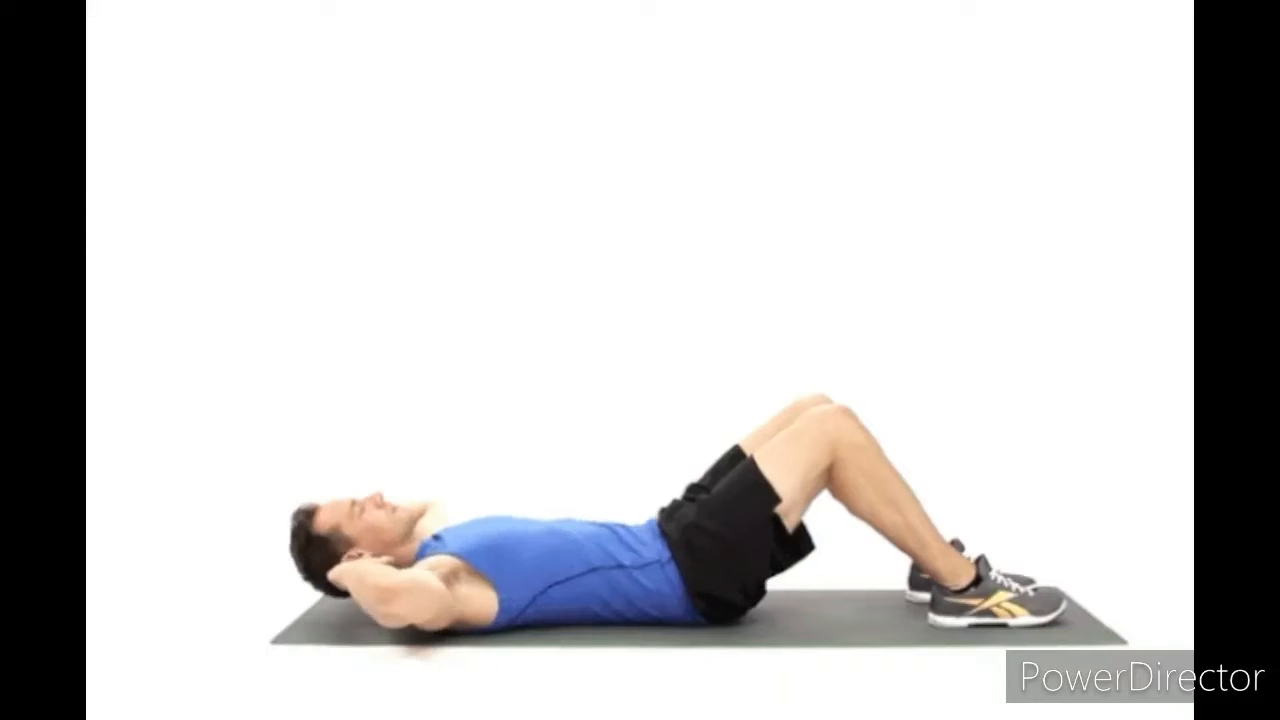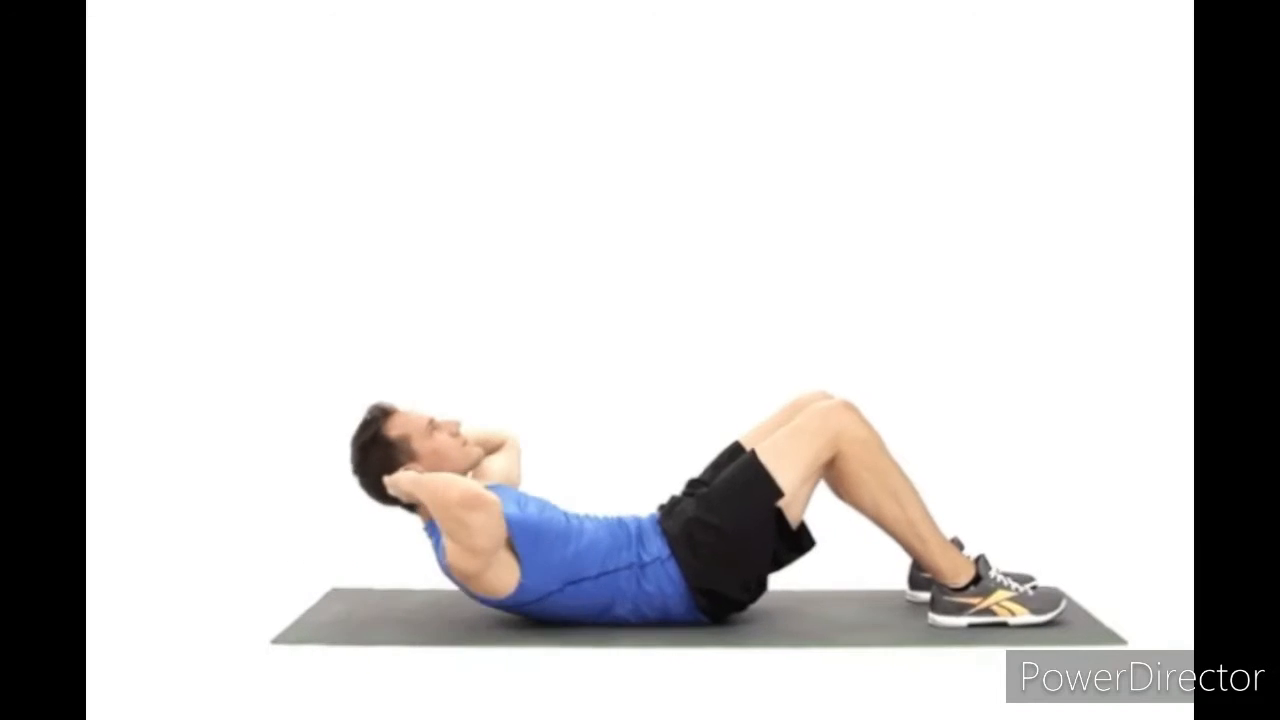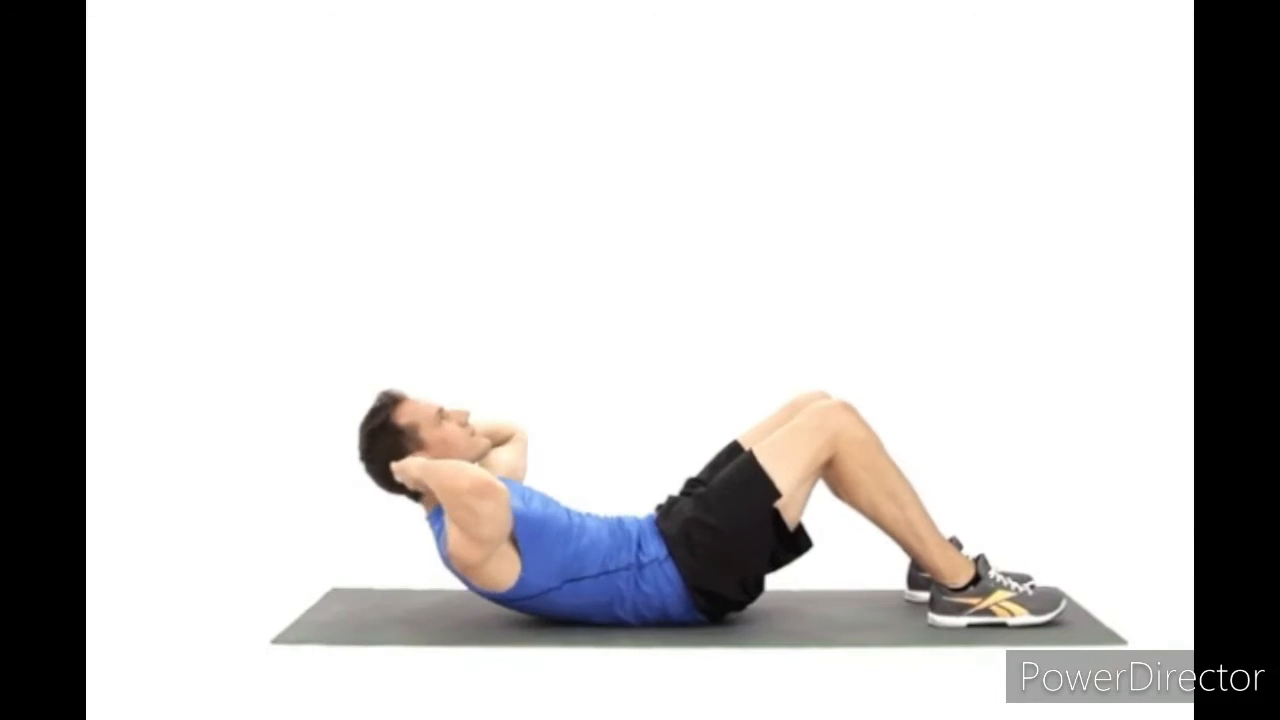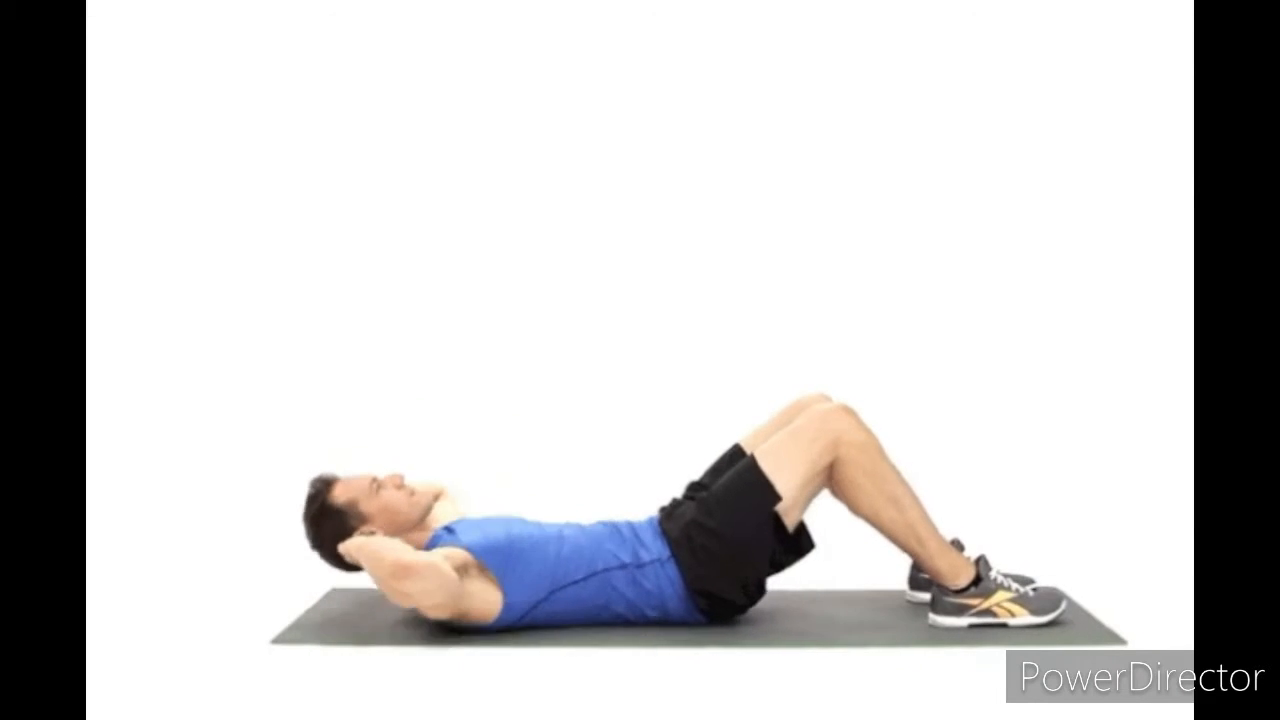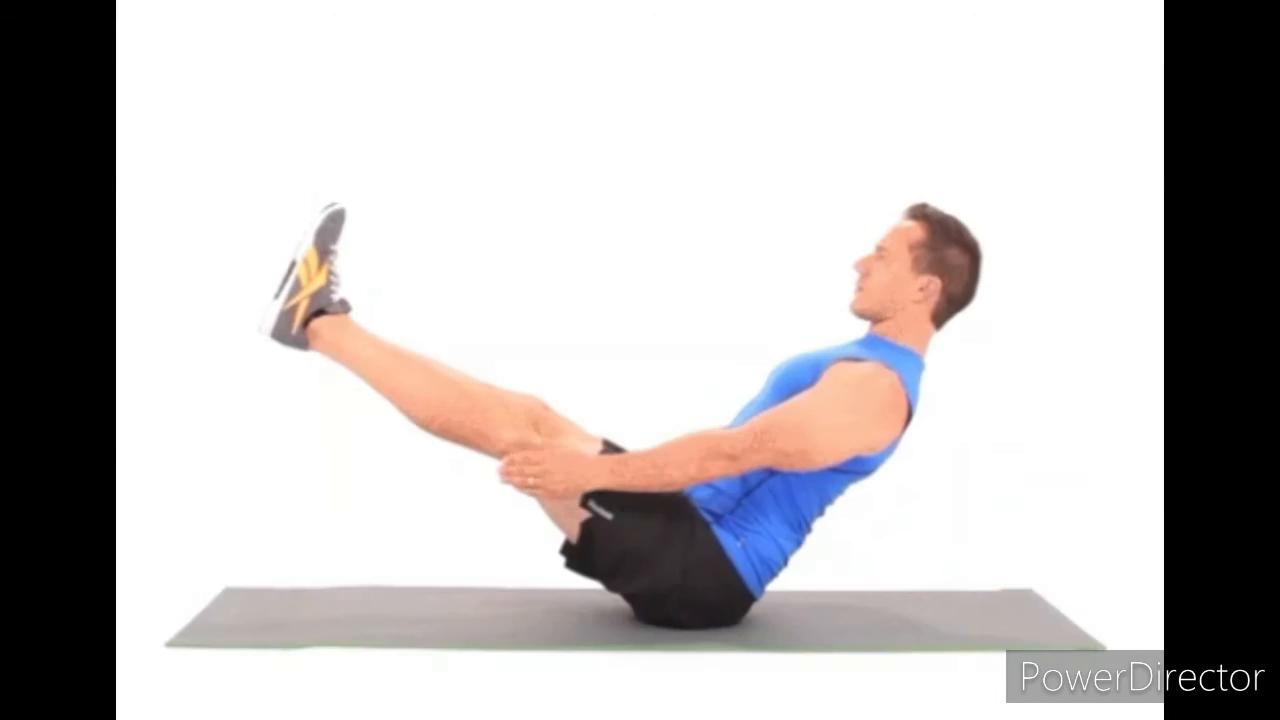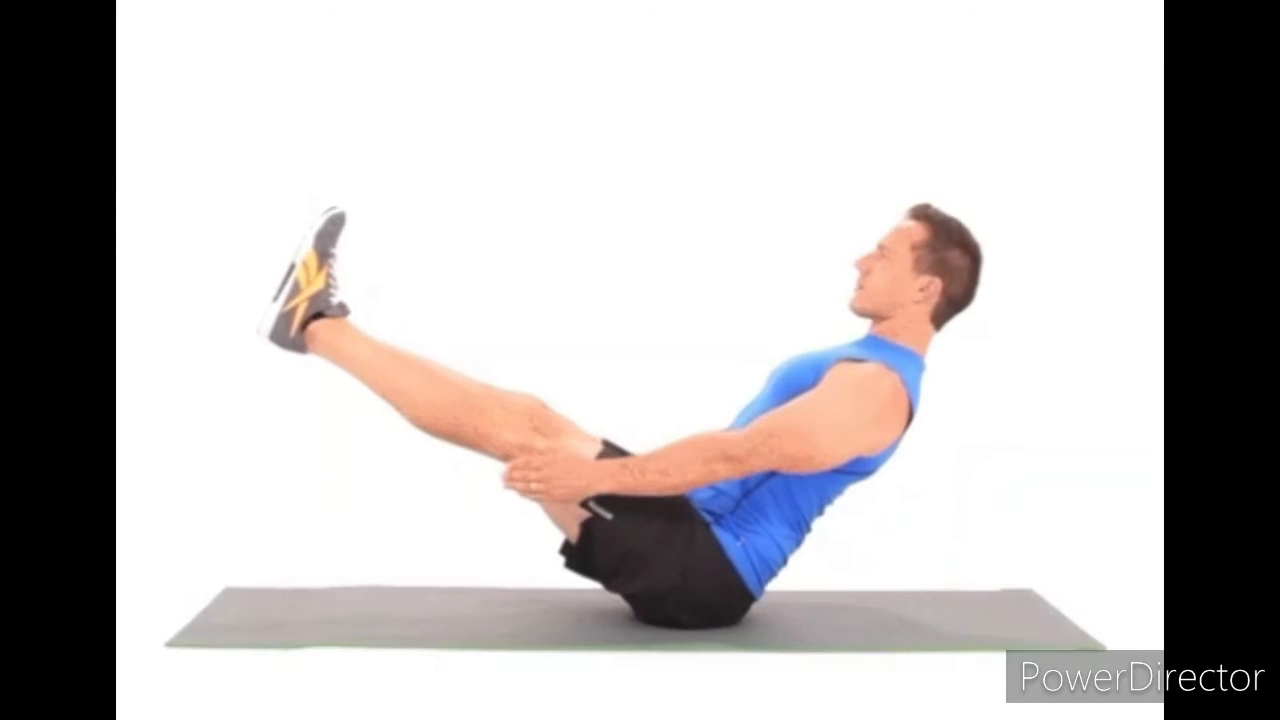
dt=0.4s
person 1, frame 1
left shoulder: (438, 551)
right shoulder: (436, 587)
left elbow: (425, 510)
right elbow: (400, 599)
left wrist: (386, 516)
right wrist: (356, 570)
left hip: (669, 542)
right hip: (693, 577)
left knee: (819, 410)
right knee: (832, 429)
left ankle: (940, 566)
right ankle: (965, 588)
person 1, frame 2
left shoulder: (477, 508)
right shoulder: (469, 551)
left elbow: (504, 443)
right elbow: (465, 499)
left wrist: (449, 445)
right wrist: (413, 484)
left hip: (673, 536)
right hip: (696, 573)
left knee: (821, 408)
right knee: (836, 423)
left ankle: (939, 565)
right ankle: (965, 587)
person 1, frame 3
left shoulder: (478, 501)
right shoulder: (471, 543)
left elbow: (513, 435)
right elbow: (480, 486)
left wrist: (460, 439)
right wrist: (423, 467)
left hip: (674, 536)
right hip: (693, 574)
left knee: (819, 409)
right knee: (834, 424)
left ankle: (939, 565)
right ankle: (963, 587)
person 1, frame 4
left shoulder: (450, 542)
right shoulder: (446, 578)
left elbow: (442, 497)
right elbow: (409, 578)
left wrist: (399, 518)
right wrist: (361, 548)
left hip: (674, 542)
right hip: (695, 572)
left knee: (820, 412)
right knee: (834, 427)
left ankle: (941, 567)
right ankle: (962, 586)
person 1, frame 5
left shoulder: (874, 387)
right shoulder: (862, 366)
left elbow: (732, 454)
left wrist: (590, 472)
right wrist: (595, 469)
left hip: (702, 569)
right hip: (698, 544)
left knee: (523, 428)
right knee: (529, 422)
left ankle: (320, 322)
right ankle: (323, 322)
person 1, frame 6
left shoulder: (877, 388)
right shoulder: (862, 365)
left elbow: (738, 455)
left wrist: (595, 478)
right wrist: (599, 473)
left hip: (701, 569)
right hip: (697, 542)
left knee: (520, 428)
right knee: (529, 420)
left ankle: (319, 326)
right ankle: (323, 326)
